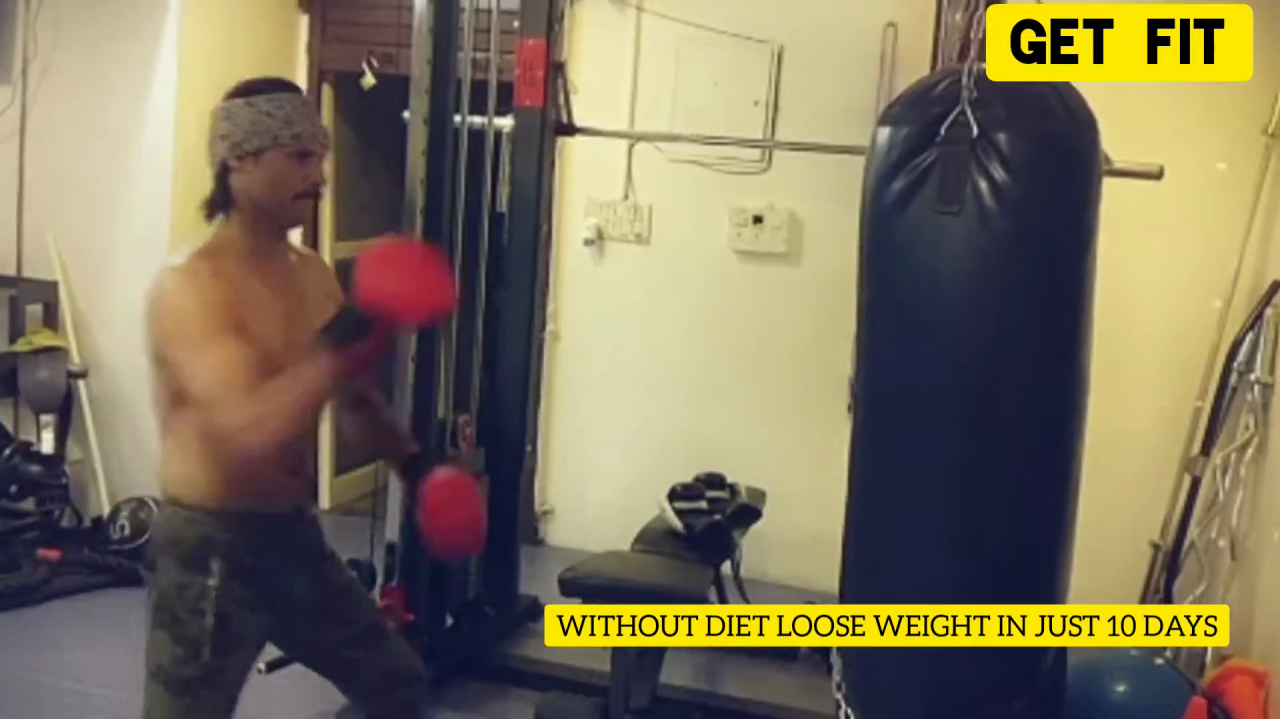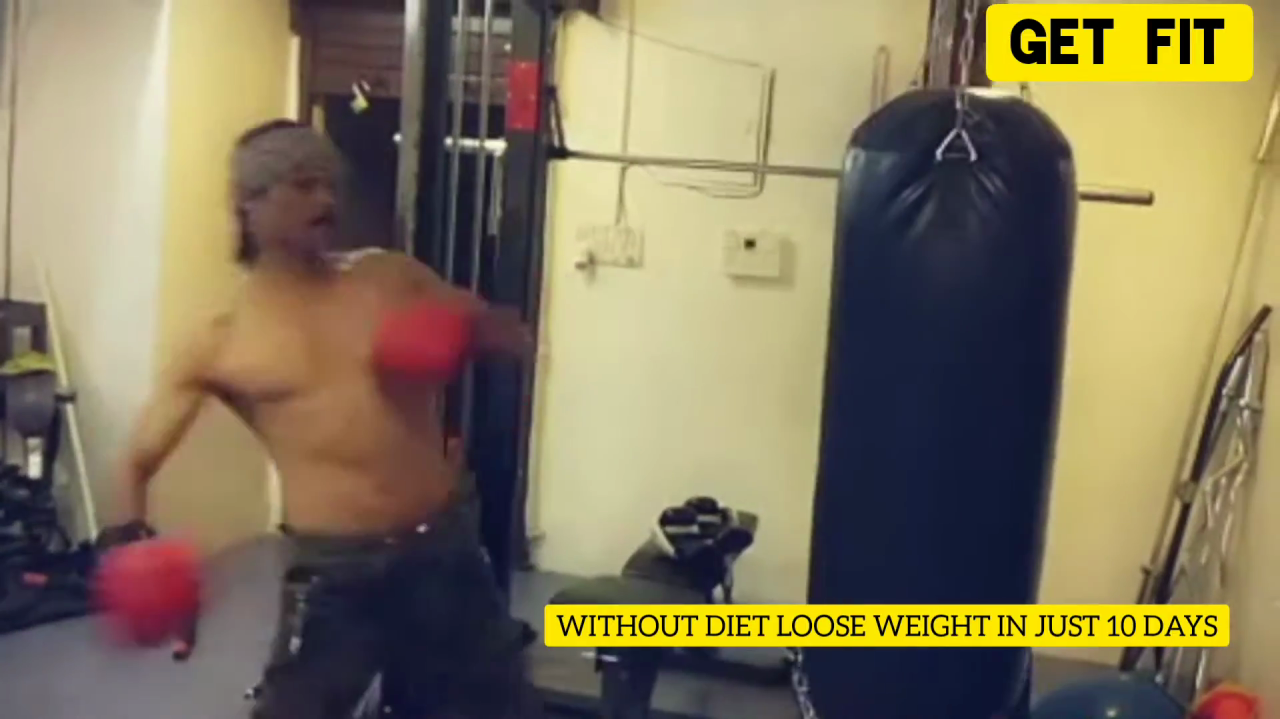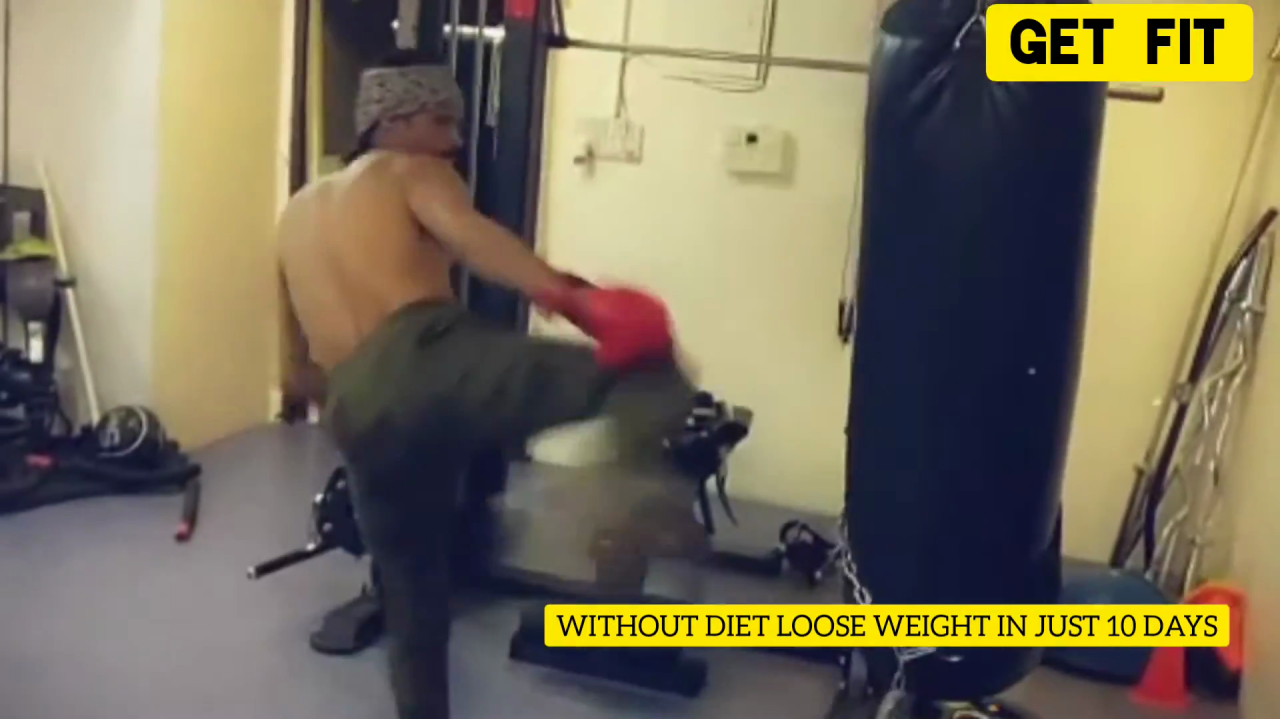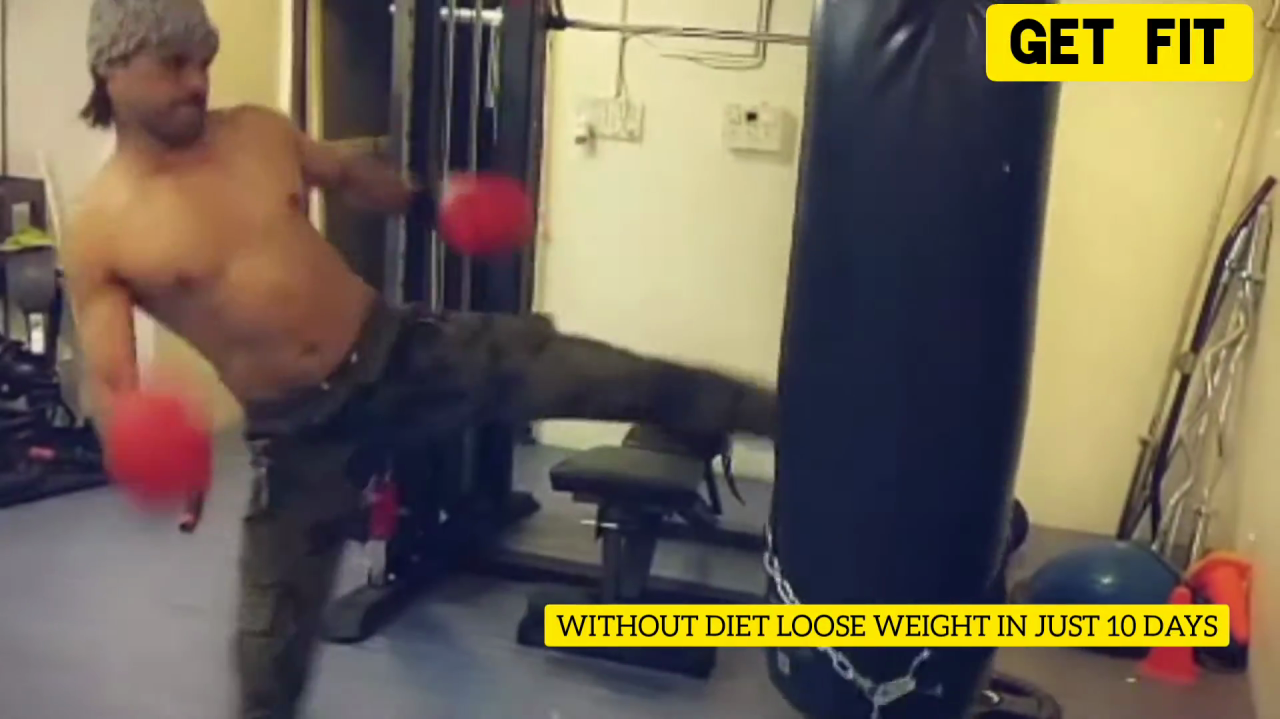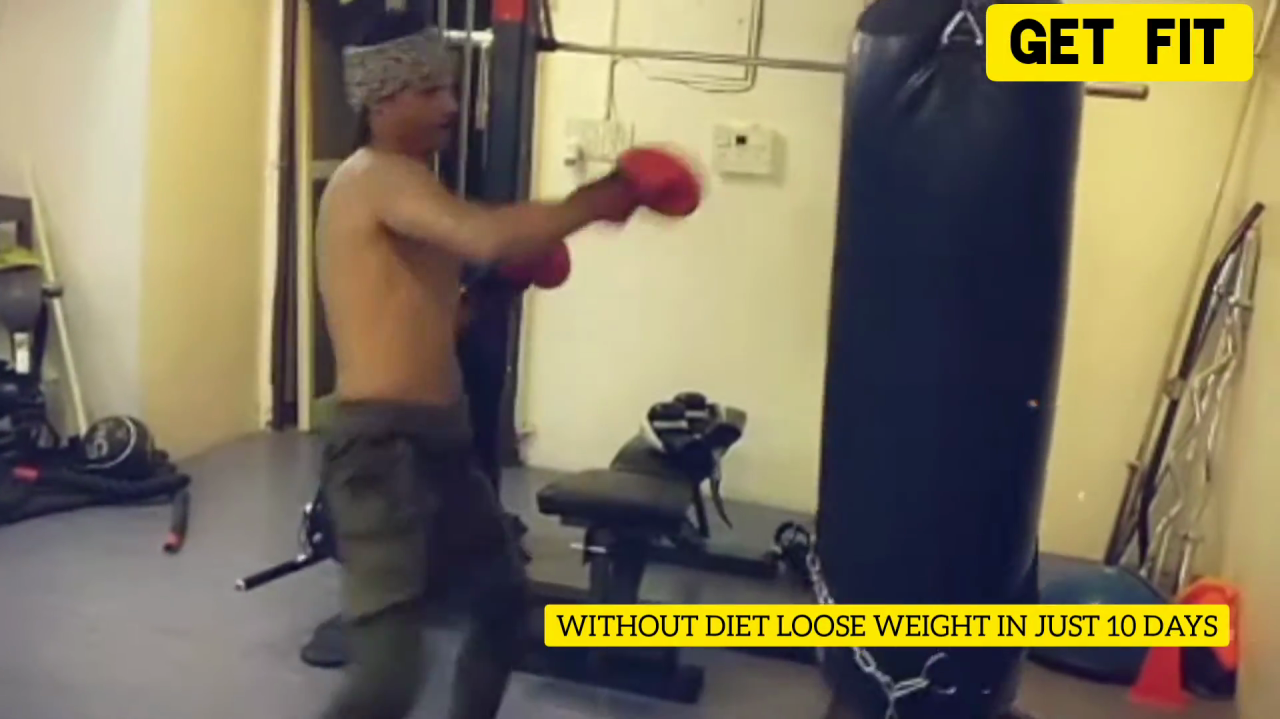
dt=1s
person 1, frame 1
left shoulder: (307, 273)
right shoulder: (191, 288)
left elbow: (357, 394)
right elbow: (244, 435)
left wrist: (419, 464)
right wrist: (346, 342)
left hip: (288, 544)
right hip: (210, 559)
person 1, frame 2
left shoulder: (386, 276)
right shoulder: (222, 339)
left elbow: (512, 337)
right elbow: (138, 460)
left wrist: (481, 327)
right wrist: (132, 536)
left hip: (442, 555)
right hip: (334, 578)
person 1, frame 3
left shoulder: (301, 215)
right shoulder: (403, 168)
left elbow: (298, 370)
right elbow: (471, 235)
right wrist: (580, 298)
left hip: (371, 416)
right hip: (421, 358)
left knee: (418, 605)
right knee: (647, 371)
right ankle: (644, 505)
person 1, frame 4
left shoulder: (260, 133)
right shoulder: (98, 230)
left elbow: (352, 173)
right elbow: (113, 393)
left wrist: (426, 203)
left hip: (393, 354)
right hip: (292, 430)
left knee: (603, 380)
right knee: (273, 641)
left ankle: (783, 411)
person 1, frame 5
left shoulder: (367, 190)
right shoulder: (379, 177)
right elbow: (489, 238)
right wrist: (606, 194)
left hip: (432, 448)
right hip: (385, 448)
left knee: (504, 611)
